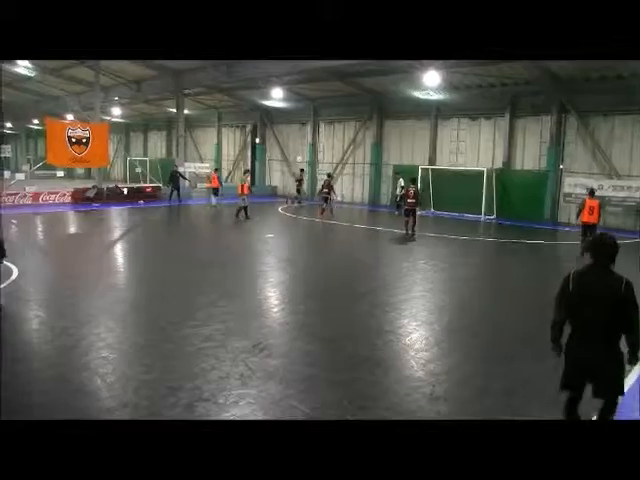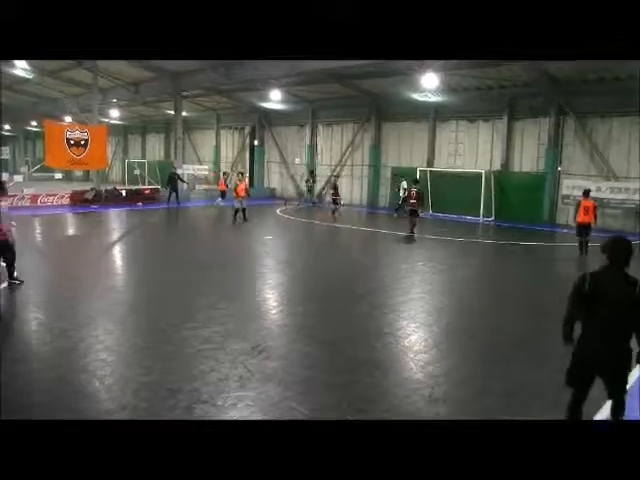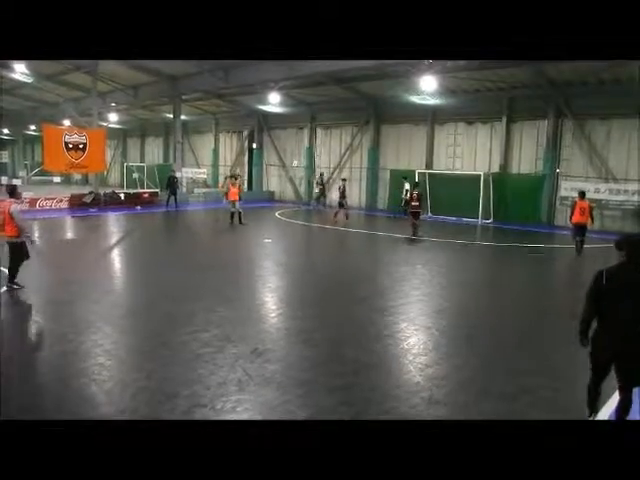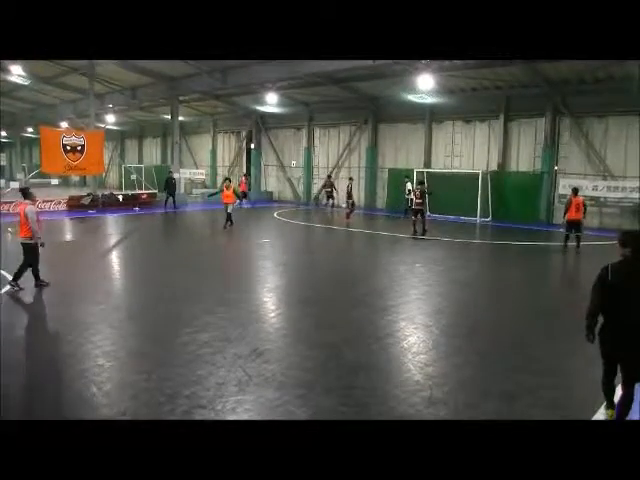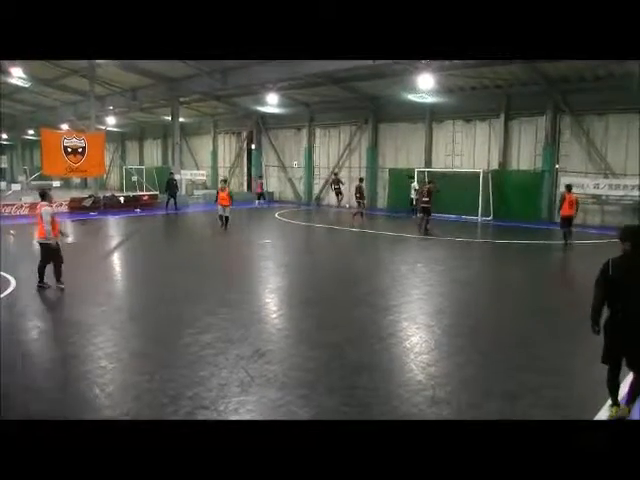
dt=0.3s
person 1, frame 1
left shoulder: (572, 279)
right shoulder: (623, 285)
left elbow: (560, 314)
left wrist: (555, 340)
left hip: (577, 349)
right hip: (607, 352)
left knee: (574, 395)
right knee: (610, 397)
person 1, frame 2
left shoulder: (587, 280)
left elbow: (572, 312)
left wrist: (567, 334)
left hip: (588, 347)
right hip: (617, 351)
left knee: (578, 394)
right knee: (617, 395)
person 1, frame 3
left shoulder: (604, 275)
left elbow: (590, 307)
left wrist: (583, 331)
left hip: (604, 339)
left knee: (595, 380)
left ankle: (591, 416)
person 1, frame 4
left shoulder: (609, 271)
left elbow: (596, 302)
left wrist: (590, 327)
left hip: (611, 332)
left knee: (608, 373)
left ankle: (610, 409)
right ankle: (618, 417)
person 1, frame 5
left shoulder: (611, 266)
left elbow: (599, 296)
left wrist: (595, 320)
left hip: (616, 324)
left knee: (614, 368)
left ankle: (615, 406)
